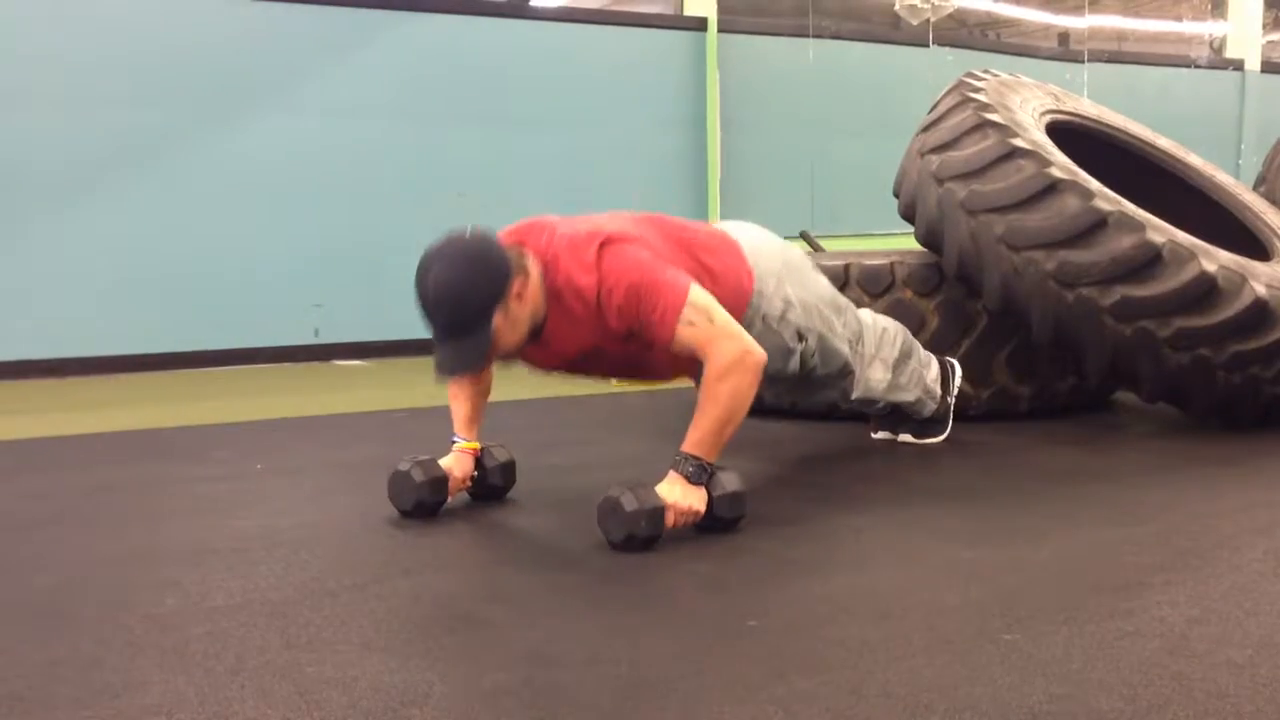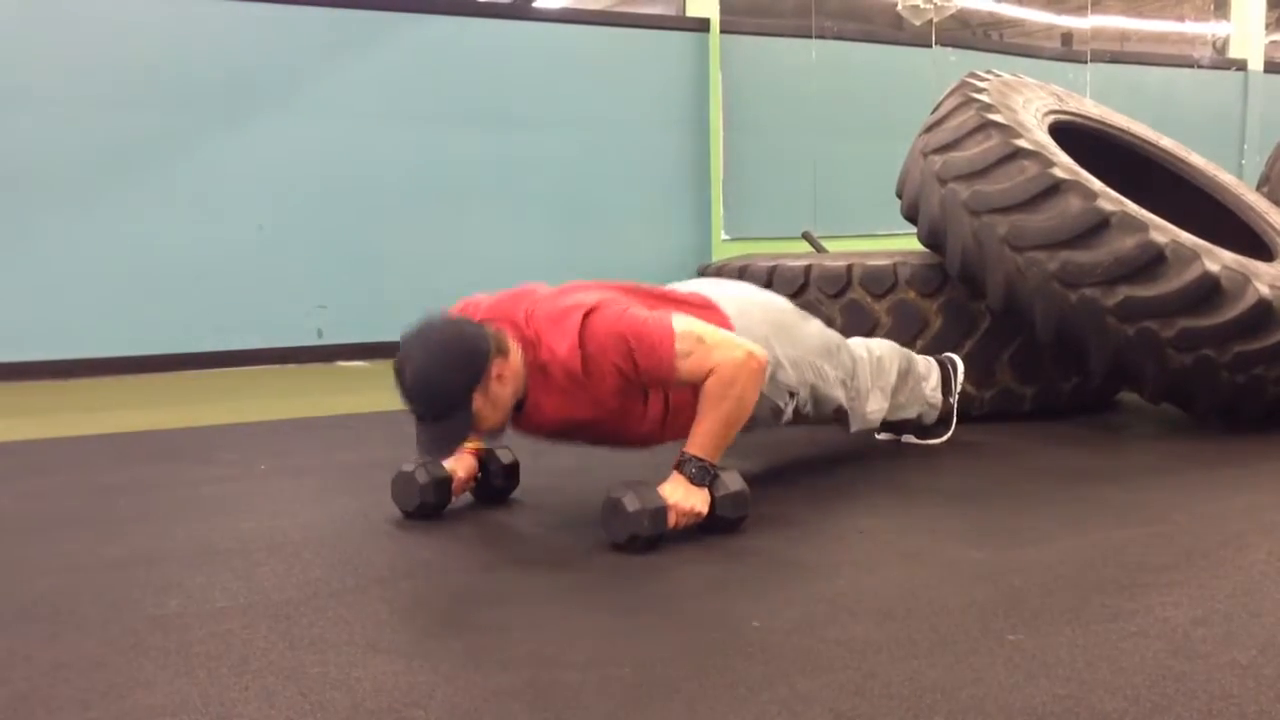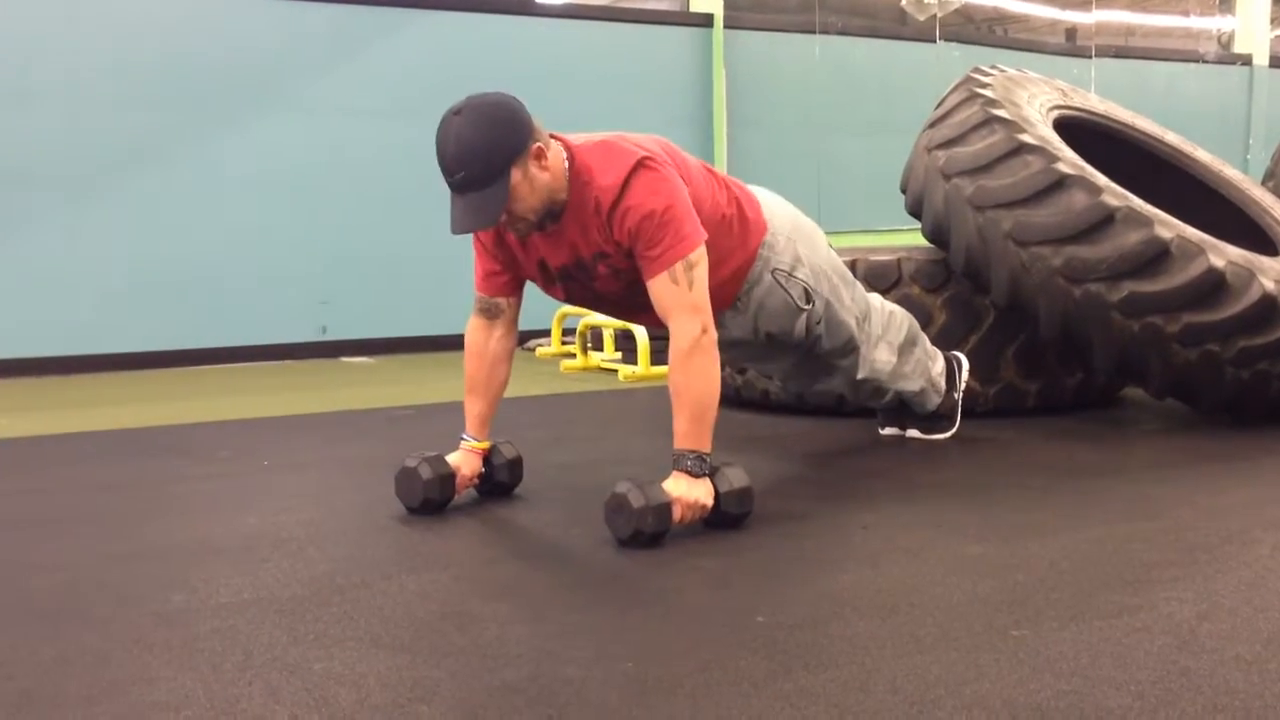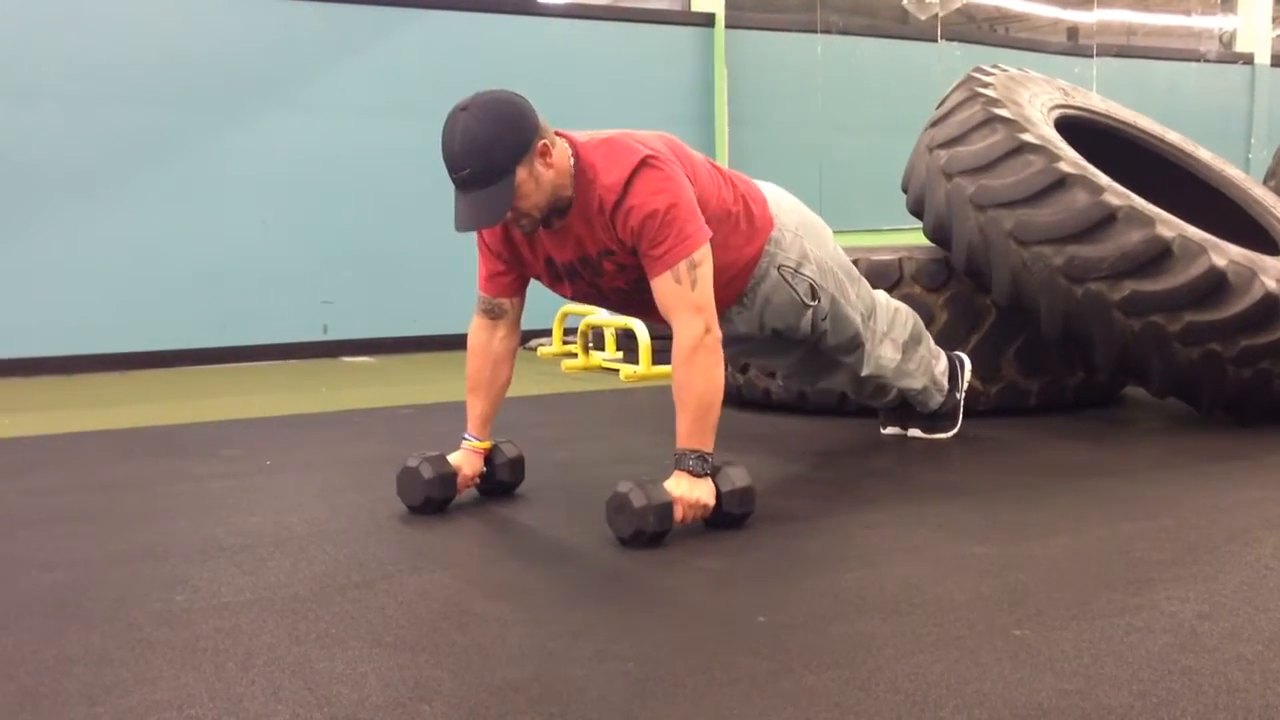
dt=0.7s
person 1, frame 1
left shoulder: (608, 279)
right shoulder: (487, 283)
left elbow: (742, 357)
right elbow: (467, 357)
left wrist: (690, 474)
right wrist: (464, 442)
left hip: (749, 288)
right hip: (685, 283)
left knee: (852, 354)
right knee: (822, 373)
left ankle: (931, 383)
right ankle: (902, 398)
person 1, frame 2
left shoulder: (591, 346)
right shoulder: (470, 328)
left elbow: (744, 361)
left wrist: (694, 473)
right wrist: (465, 451)
left hip: (736, 336)
right hip: (675, 318)
left knee: (849, 382)
left ankle: (932, 383)
right ankle: (919, 386)
person 1, frame 3
left shoulder: (633, 185)
right shoulder: (499, 214)
left elbow: (694, 332)
right elbow: (492, 323)
left wrist: (691, 468)
right wrist: (474, 444)
left hip: (762, 258)
right hip: (706, 297)
left knee: (861, 339)
right knee: (814, 368)
left ankle: (937, 380)
right ankle: (904, 394)
person 1, frame 4
left shoulder: (638, 184)
right shoulder: (506, 211)
left elbow: (697, 332)
right elbow: (495, 322)
left wrist: (692, 467)
right wrist: (475, 442)
left hip: (771, 255)
right hip: (715, 293)
left knee: (867, 338)
right knee: (824, 363)
left ankle: (940, 382)
right ankle: (905, 396)
